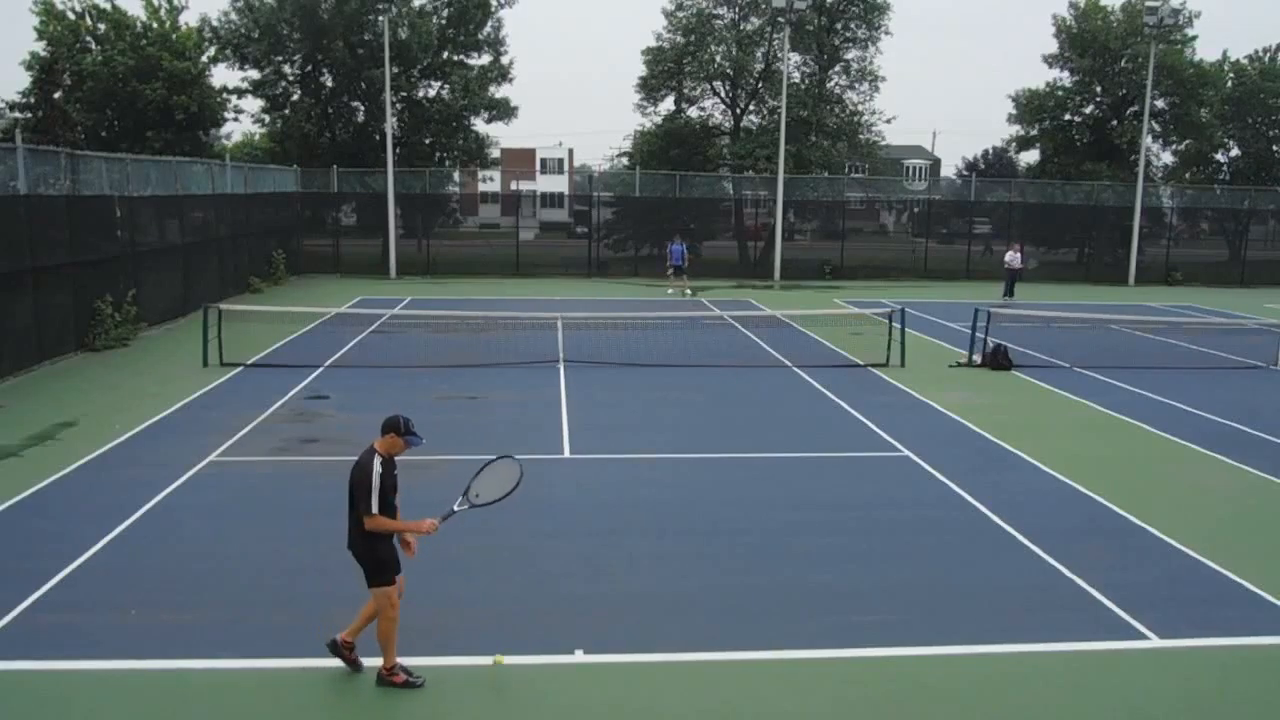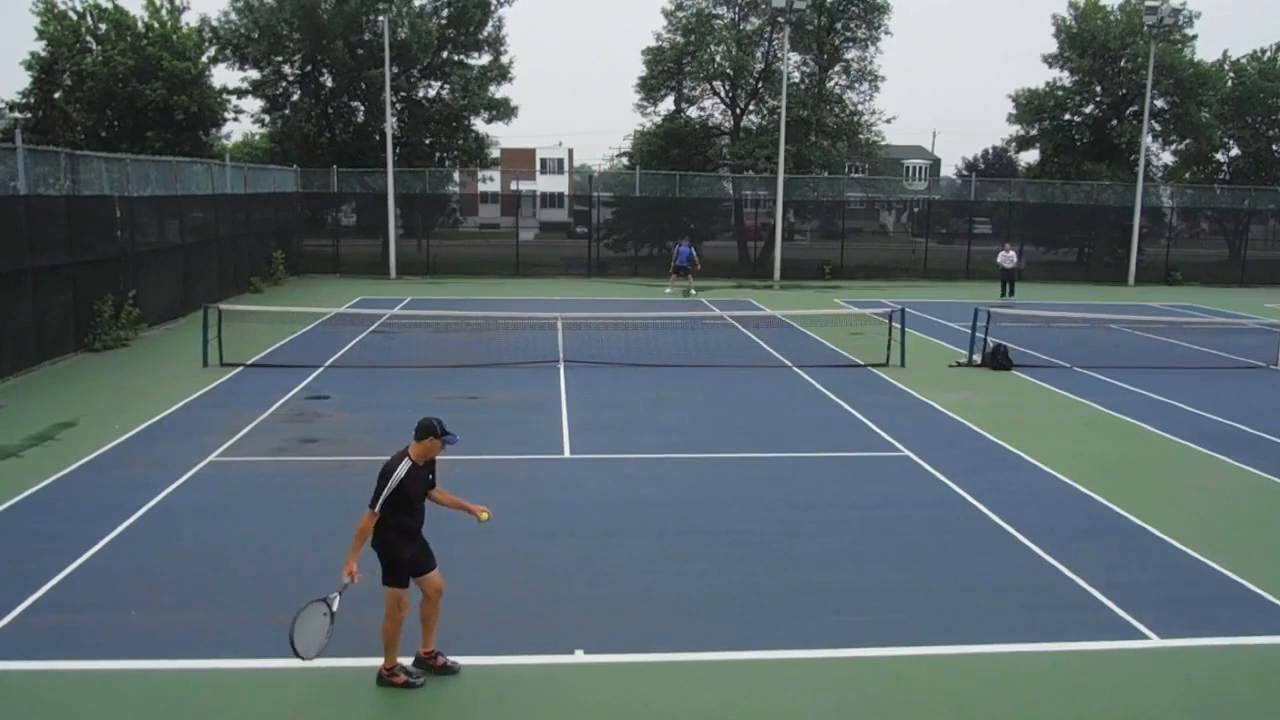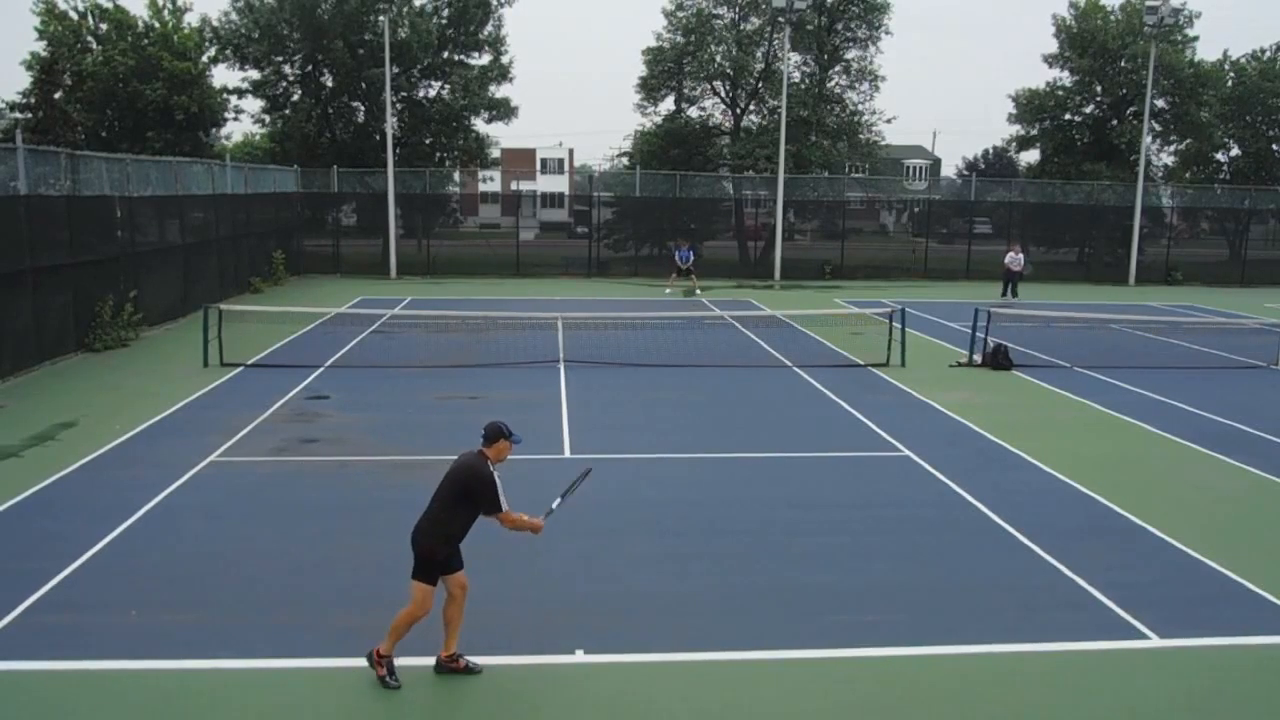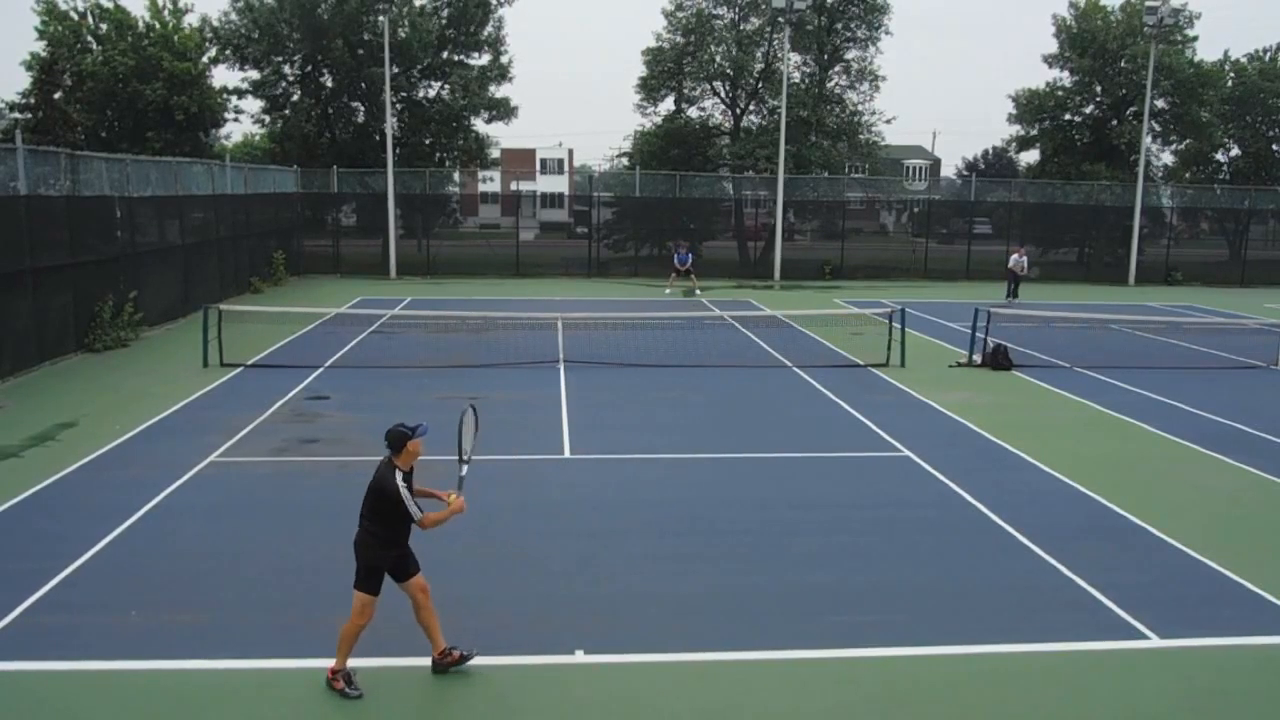
dt=1s
person 1, frame 1
left shoulder: (385, 458)
right shoulder: (370, 469)
right elbow: (372, 521)
left wrist: (403, 535)
right wrist: (414, 527)
left hip: (382, 541)
right hip: (369, 544)
left knee: (393, 593)
right knee: (390, 606)
left ankle: (344, 640)
right ankle: (389, 669)
person 1, frame 2
left shoulder: (428, 462)
right shoulder: (397, 472)
left elbow: (433, 491)
right elbow: (370, 516)
left wrist: (469, 507)
right wrist: (352, 559)
left hip: (415, 539)
right hip: (392, 545)
left knee: (435, 590)
right knee: (397, 610)
left ankle: (427, 654)
right ankle: (389, 670)
person 1, frame 3
left shoulder: (473, 460)
right shoulder: (484, 474)
right elbow: (507, 521)
left wrist: (517, 517)
right wrist: (532, 525)
left hip: (444, 538)
right hip: (430, 540)
left knee: (458, 589)
right knee: (420, 606)
left ankle: (448, 657)
right ankle: (381, 655)
person 1, frame 4
left shoulder: (402, 465)
right shoulder: (393, 484)
right elbow: (422, 521)
left wrist: (437, 494)
right wrist: (453, 509)
left hip: (396, 545)
right hip: (372, 549)
left knee: (421, 593)
right knee: (362, 615)
left ankle: (442, 654)
right ankle: (337, 672)
